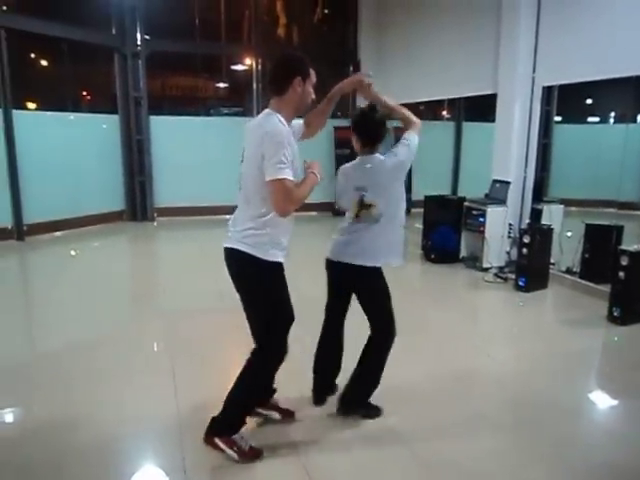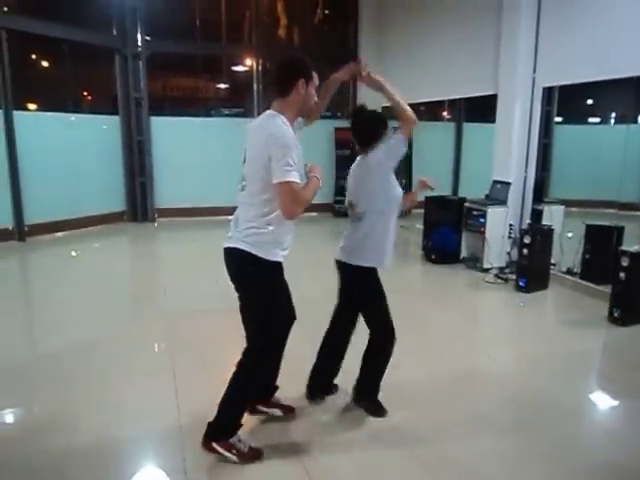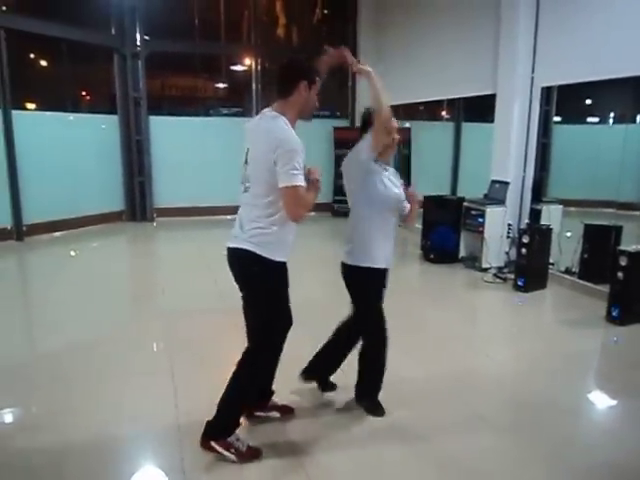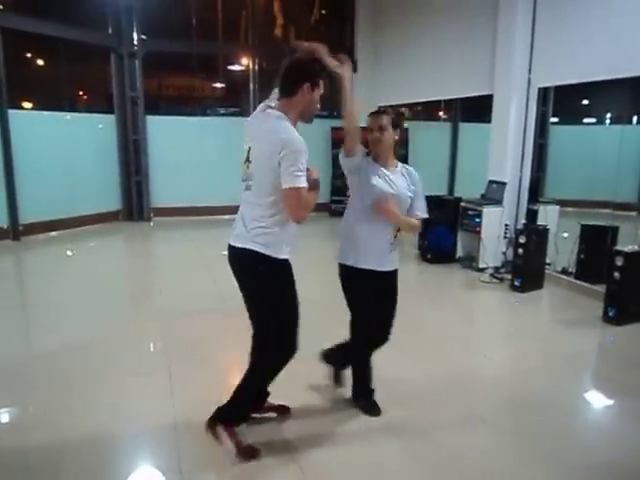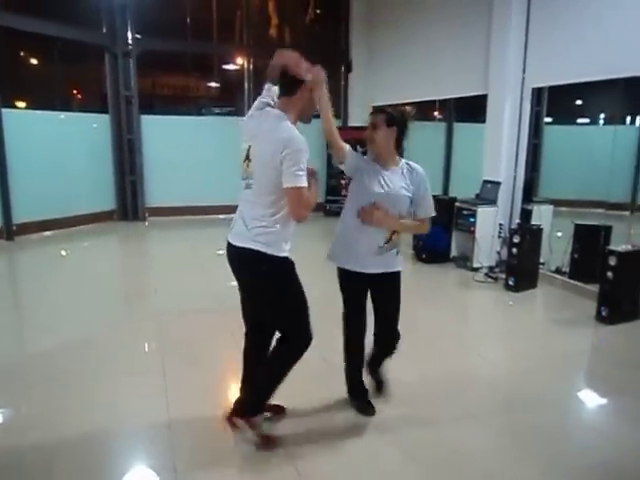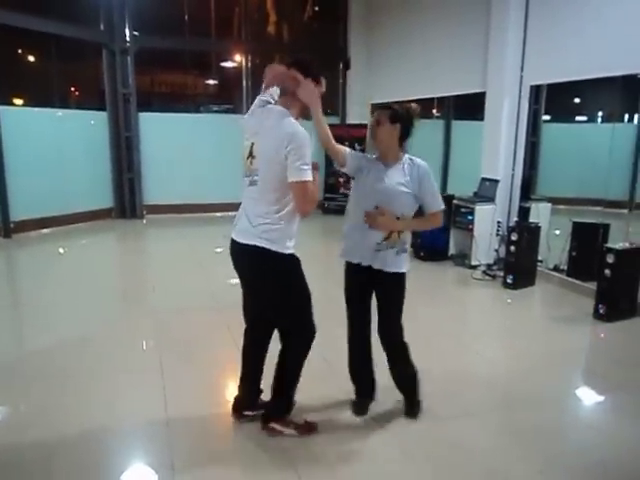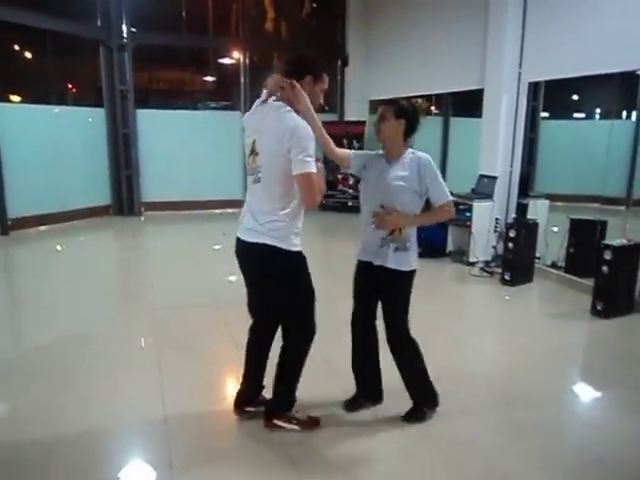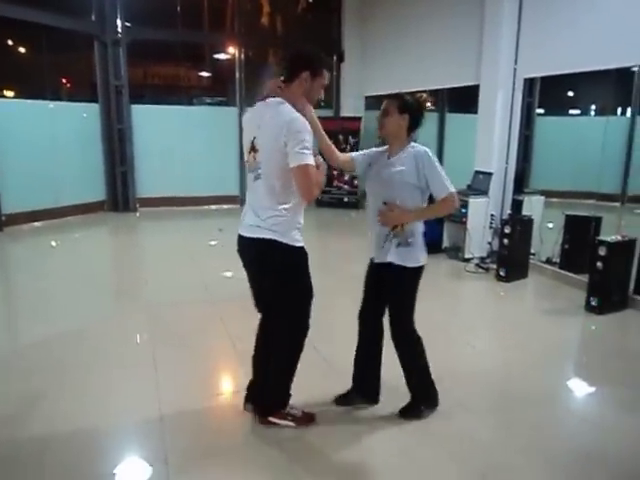
dt=0.1s
person 1, frame 1
left shoulder: (267, 123)
right shoulder: (277, 134)
left elbow: (311, 126)
right elbow: (286, 203)
left wrist: (339, 93)
right wrist: (312, 176)
left hip: (249, 250)
right hip: (256, 255)
left knee: (278, 327)
right knee: (271, 344)
left ankle: (260, 398)
right ankle: (224, 428)
person 1, frame 2
left shoulder: (267, 123)
right shoulder: (282, 136)
left elbow: (310, 113)
right elbow: (292, 206)
left wrist: (337, 81)
right wrist: (315, 180)
left hip: (247, 250)
right hip: (257, 255)
left knee: (280, 322)
right knee: (264, 345)
left ankle: (261, 396)
right ankle: (221, 432)
person 1, frame 3
left shoulder: (262, 121)
right shoulder: (288, 140)
left elbow: (293, 81)
right elbow: (297, 210)
left wrist: (322, 65)
right wrist: (314, 184)
left hip: (243, 248)
right hip: (262, 256)
left knee: (275, 328)
right knee: (263, 342)
left ankle: (257, 399)
right ankle: (220, 430)
person 1, frame 4
left shoulder: (261, 118)
right shoulder: (291, 141)
left elbow: (280, 89)
right elbow: (298, 211)
left wrist: (305, 58)
right wrist: (314, 184)
left hip: (244, 247)
right hip: (265, 255)
left knee: (270, 331)
right knee: (281, 341)
left ankle: (253, 401)
right ankle: (227, 417)
person 1, frame 5
left shoulder: (256, 117)
right shoulder: (292, 139)
left elbow: (273, 73)
right elbow: (300, 210)
left wrist: (286, 61)
right wrist: (313, 182)
left hip: (240, 246)
right hip: (266, 255)
left knee: (260, 328)
right knee: (297, 334)
left ankle: (248, 402)
right ankle: (250, 409)
person 1, frame 6
left shoulder: (257, 115)
right shoulder: (295, 135)
left elbow: (271, 78)
right elbow: (306, 205)
left wrist: (279, 77)
right wrist: (316, 177)
left hip: (244, 243)
right hip: (271, 251)
left knee: (260, 326)
right knee: (300, 331)
left ankle: (247, 400)
right ankle: (278, 413)
person 1, frame 7
left shoulder: (257, 115)
right shoulder: (297, 129)
left elbow: (265, 98)
right elbow: (310, 197)
left wrist: (275, 83)
right wrist: (320, 174)
left hip: (248, 241)
right hip: (278, 249)
left knee: (264, 323)
right knee: (300, 330)
left ankle: (249, 398)
right ankle: (280, 409)
person 1, frame 8
left shoulder: (256, 114)
right shoulder: (295, 124)
right elbow: (309, 190)
right wrist: (320, 168)
left hip: (250, 237)
right hip: (280, 244)
left knee: (273, 317)
right knee: (294, 326)
left ankle: (258, 392)
right ankle: (274, 406)
person 2, frame 1
left shoulder: (346, 171)
right shoulder: (392, 166)
right elbow: (414, 124)
right wrist: (380, 101)
left hip: (339, 259)
right hip: (366, 265)
left knee: (333, 323)
right knee: (384, 329)
left ankle: (323, 388)
right ankle: (354, 398)
person 2, frame 2
left shoulder: (360, 169)
right shoulder: (378, 163)
right elbow: (409, 121)
left wrist: (416, 193)
right wrist: (381, 86)
left hip: (351, 260)
right hip: (362, 264)
left knee: (343, 321)
right knee: (383, 332)
left ankle: (319, 385)
right ankle: (366, 393)
person 2, frame 3
left shoulder: (392, 174)
right shoulder: (359, 163)
left elbow: (403, 216)
right elbow: (382, 119)
left wrist: (412, 206)
right wrist: (371, 78)
left hip: (377, 262)
right hip: (363, 263)
left knee: (361, 322)
right knee: (376, 330)
left ankle: (317, 369)
right ankle: (367, 392)
person 2, frame 4
left shoulder: (409, 175)
right shoulder: (358, 165)
left elbow: (416, 224)
right elbow: (349, 127)
left wrist: (396, 216)
right wrist: (345, 81)
left hip: (386, 265)
right hip: (356, 263)
left knee: (381, 330)
right knee: (364, 329)
left ankle: (339, 357)
right ankle: (361, 392)
person 2, frame 5
left shoulder: (413, 174)
right shoulder: (360, 165)
left elbow: (424, 224)
right elbow: (333, 139)
left wrist: (392, 222)
right wrist: (321, 92)
left hip: (388, 267)
right hip: (352, 263)
left knee: (388, 332)
right knee: (355, 330)
left ankle: (374, 366)
right ankle: (358, 390)
person 2, frame 6
left shoulder: (417, 170)
right shoulder: (363, 164)
left elbow: (436, 218)
right elbow: (330, 145)
left wrist: (395, 224)
right wrist: (313, 103)
left hip: (392, 266)
right hip: (357, 261)
left knee: (391, 332)
right knee: (358, 328)
left ankle: (410, 390)
right ankle: (364, 390)
person 2, frame 7
left shoulder: (420, 163)
right shoulder: (370, 160)
left elbow: (446, 210)
right elbow: (332, 151)
left wrist: (405, 220)
right wrist: (307, 110)
left hip: (398, 262)
right hip: (369, 257)
left knee: (397, 331)
right knee: (361, 324)
left ankle: (425, 397)
right ankle: (368, 390)
person 2, frame 8
left shoulder: (420, 157)
right shoulder: (375, 157)
left elbow: (450, 202)
right elbow: (336, 159)
left wrist: (408, 216)
right wrist: (311, 118)
left hip: (406, 258)
right hip: (380, 256)
left knee: (402, 328)
right knee: (368, 322)
left ankle: (425, 396)
right ankle: (364, 389)
